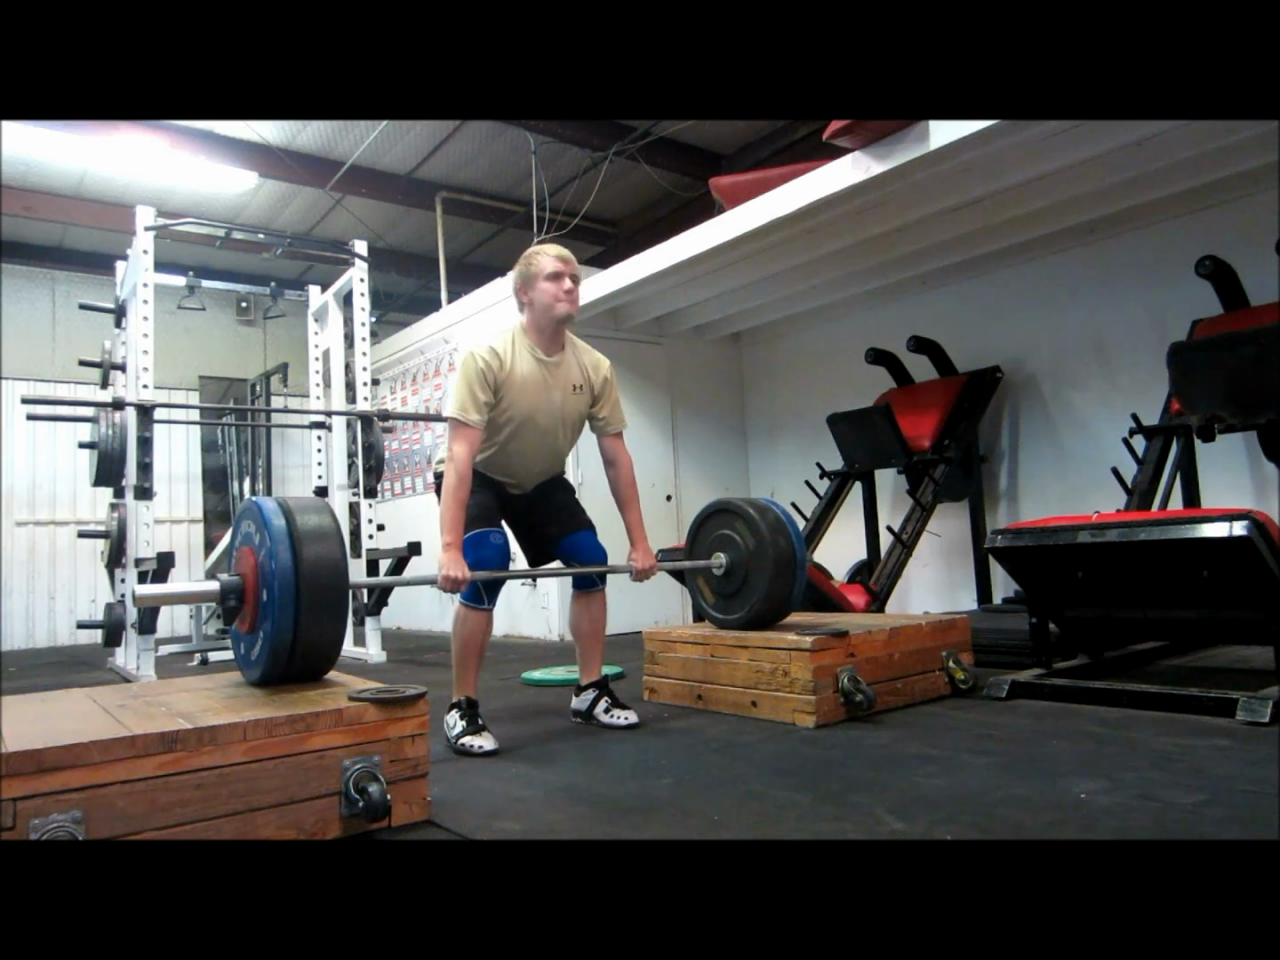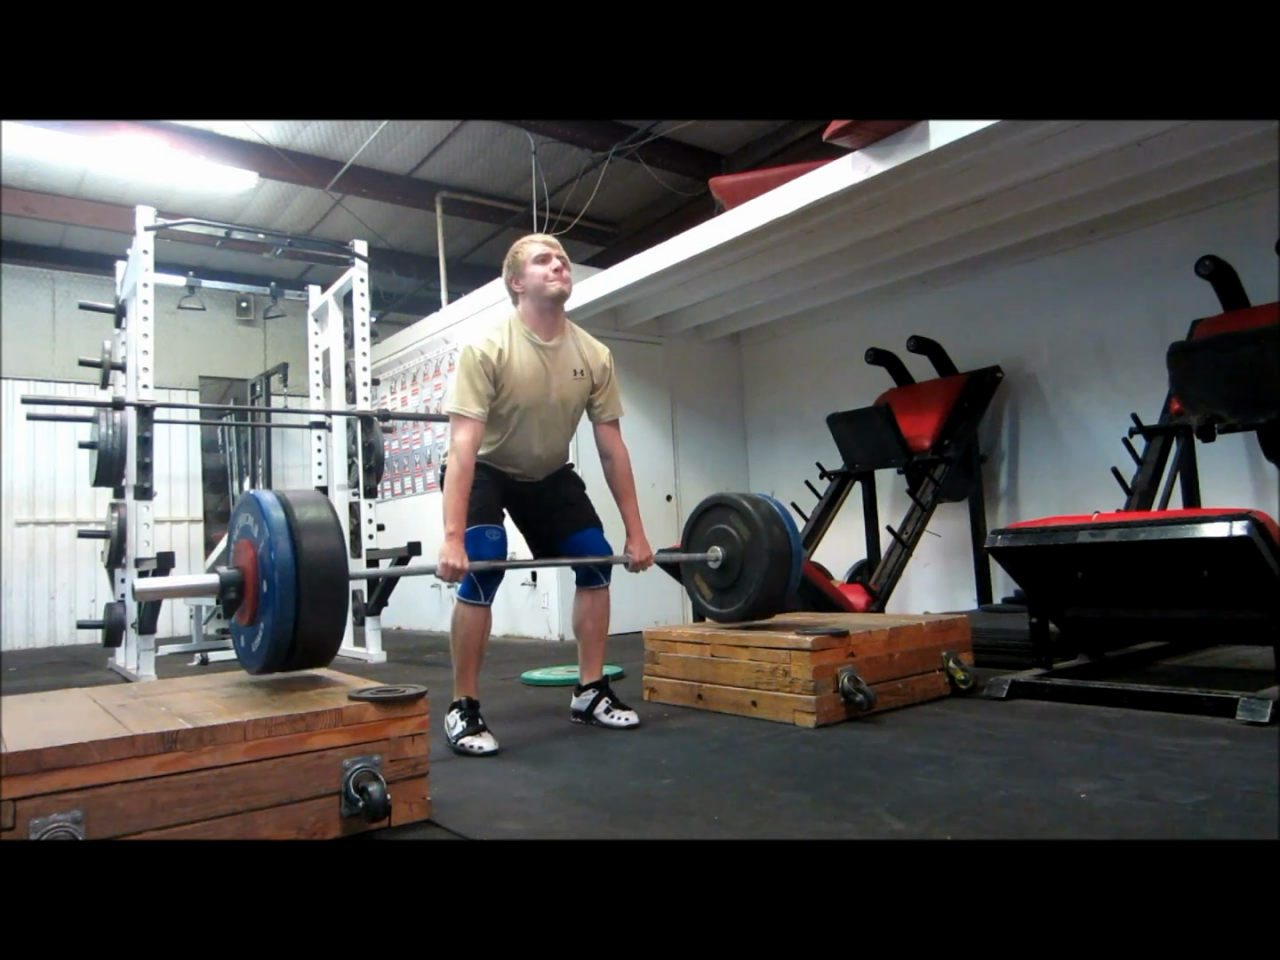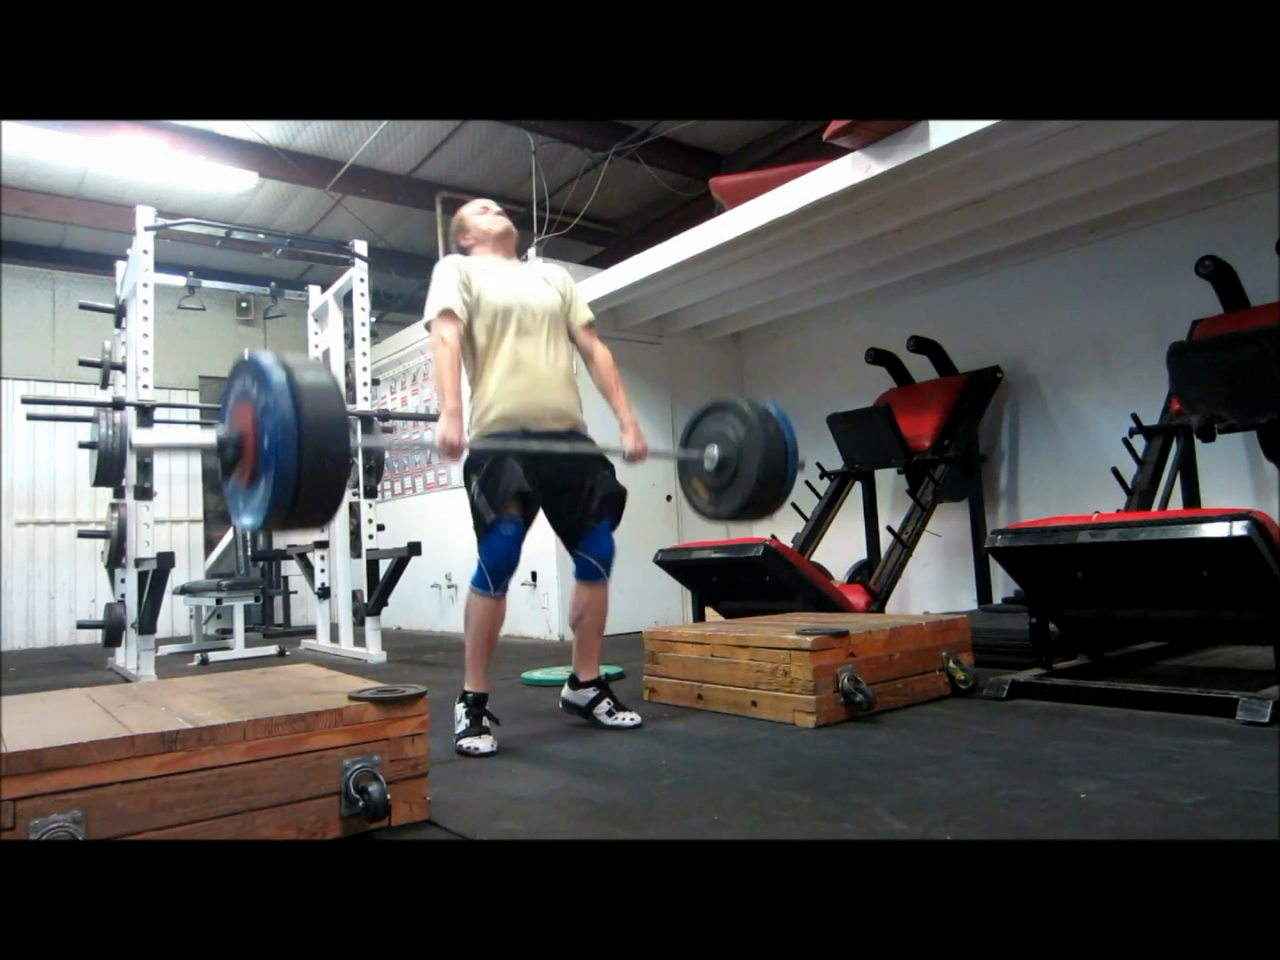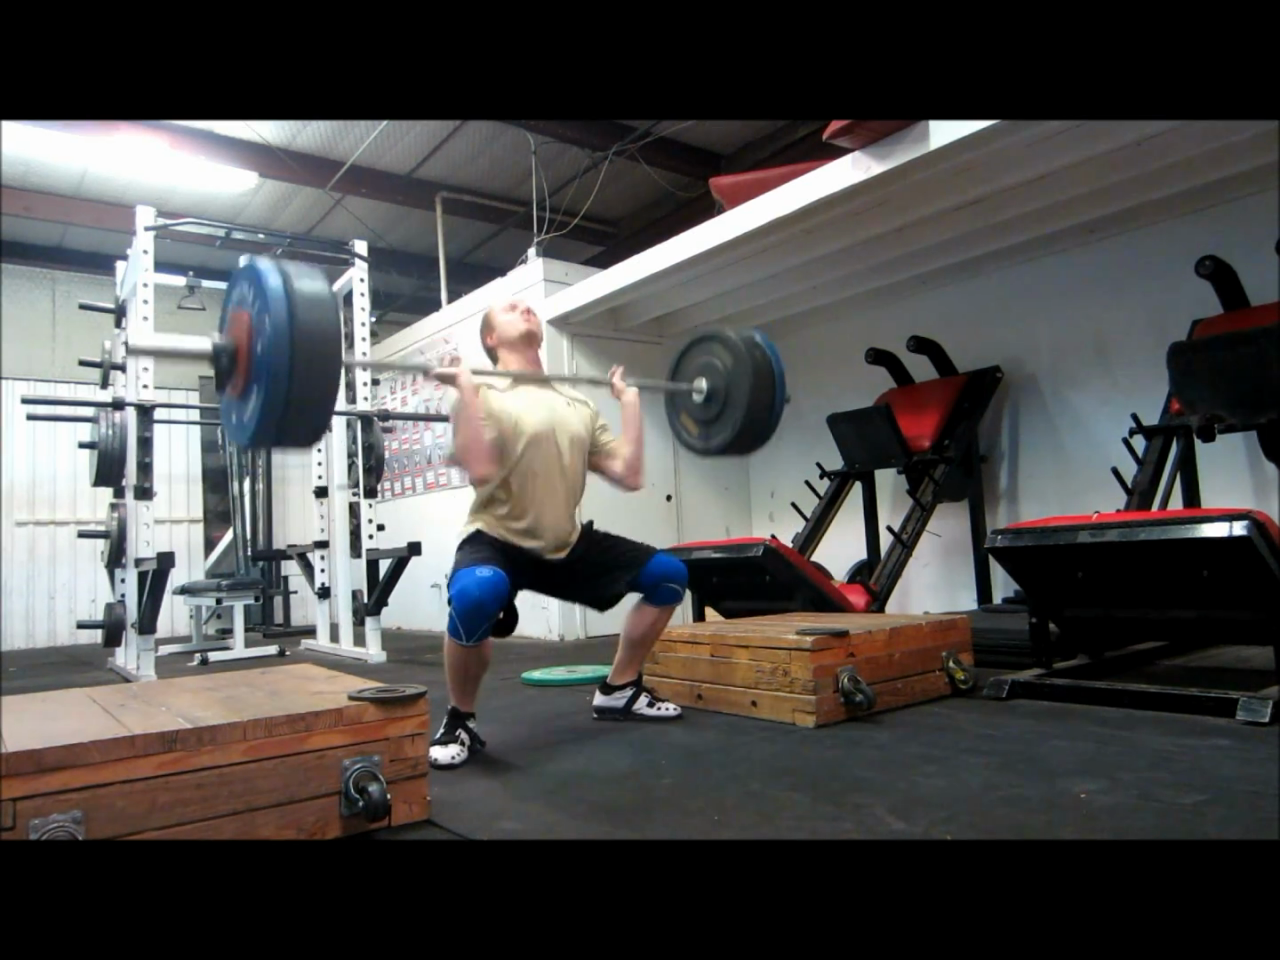
dt=0.4s
person 1, frame 1
left shoulder: (594, 368)
right shoulder: (488, 358)
left elbow: (616, 456)
right elbow: (461, 454)
left wrist: (639, 542)
right wrist: (450, 548)
left hip: (540, 481)
right hip: (479, 477)
left knee: (590, 562)
right knee: (486, 567)
left ankle: (591, 692)
right ankle: (462, 709)
person 1, frame 2
left shoulder: (593, 355)
right shoulder: (488, 348)
left elbow: (612, 446)
right elbow: (464, 444)
left wrist: (636, 533)
right wrist: (452, 537)
left hip: (547, 473)
right hip: (484, 470)
left knee: (596, 558)
right knee: (482, 567)
left ankle: (591, 692)
right ankle: (463, 710)
person 1, frame 3
left shoulder: (553, 277)
right shoulder: (459, 269)
left elbow: (592, 345)
right elbow: (446, 337)
left wrist: (627, 421)
right wrist: (450, 414)
left hip: (568, 436)
right hip: (502, 436)
left knee: (596, 556)
right knee: (498, 558)
left ankle: (585, 686)
right ankle: (472, 704)
person 1, frame 4
left shoulder: (578, 403)
right shoulder: (484, 395)
left elbow: (629, 476)
right elbow: (481, 471)
left wrist: (629, 401)
right wrist: (466, 386)
left hip: (566, 543)
right hip: (498, 539)
left knee: (668, 575)
right knee: (474, 598)
left ankle: (618, 689)
right ankle: (460, 720)
